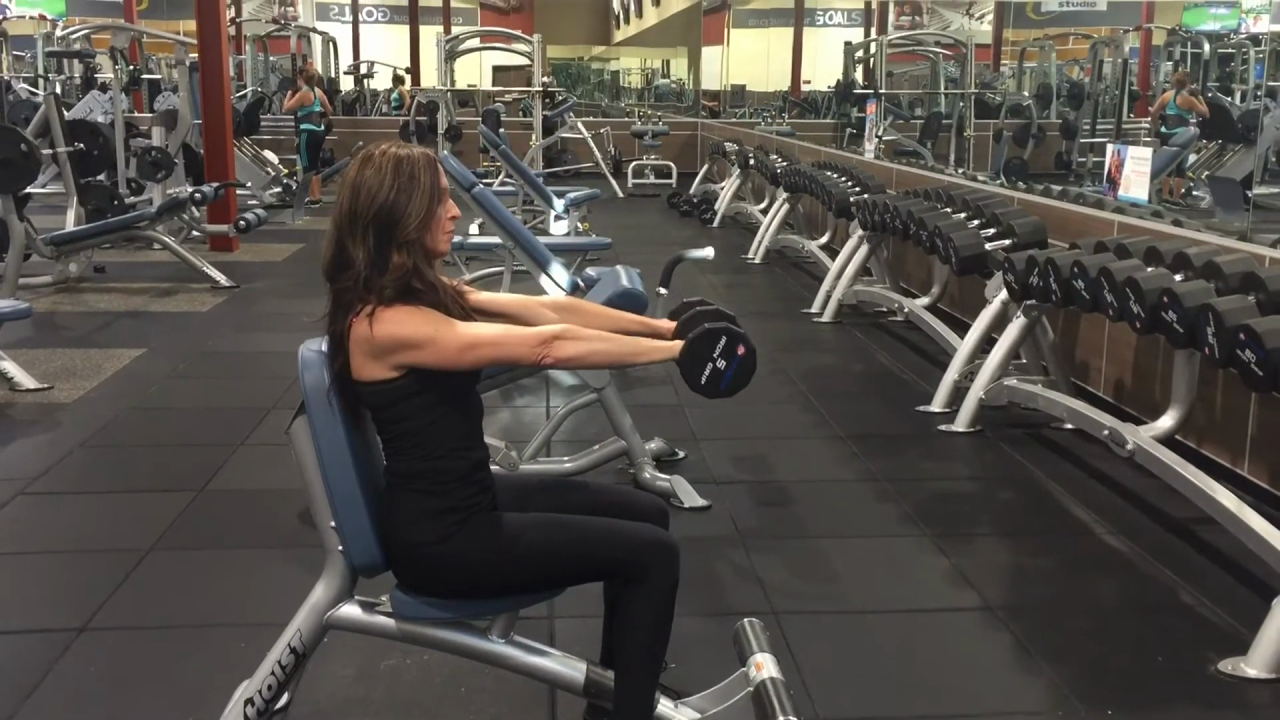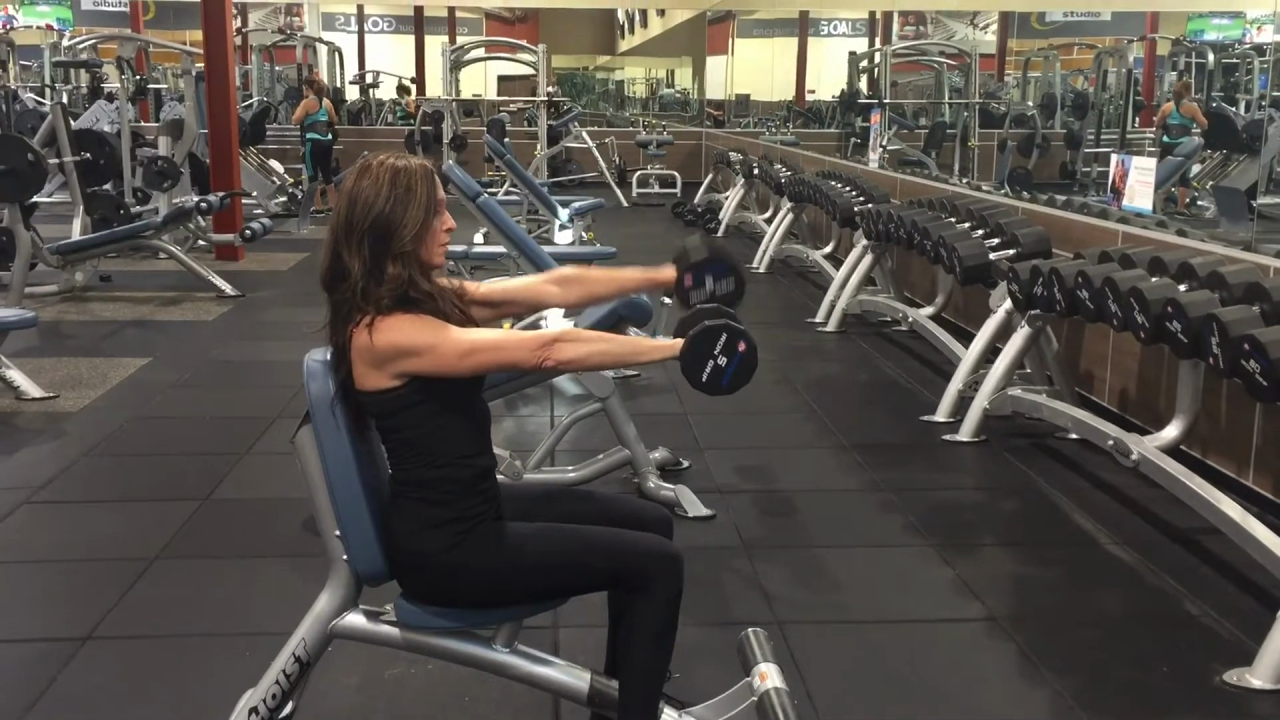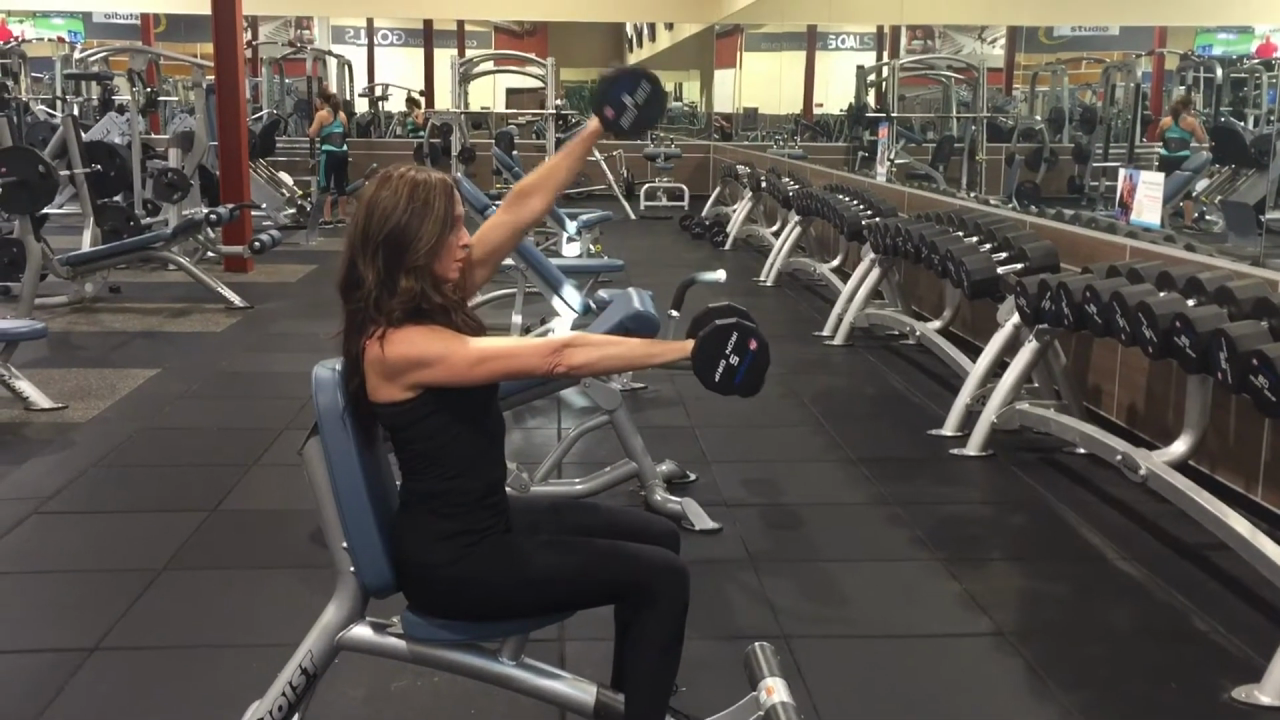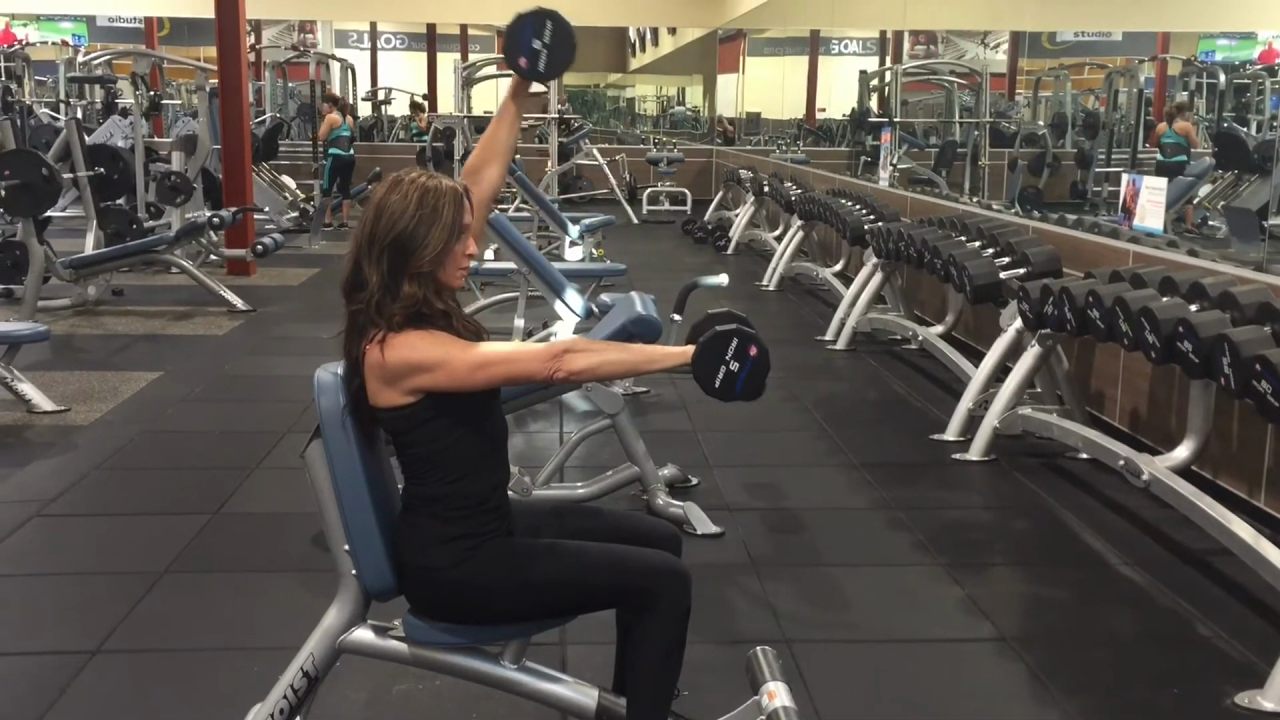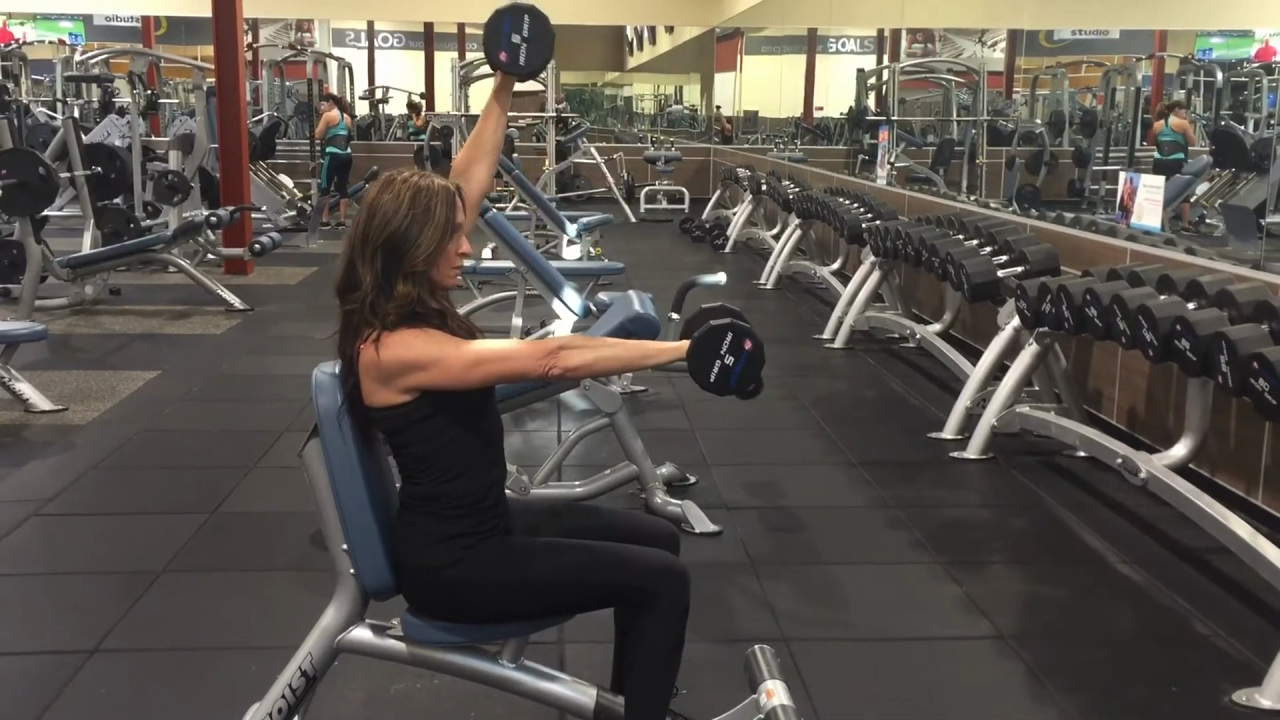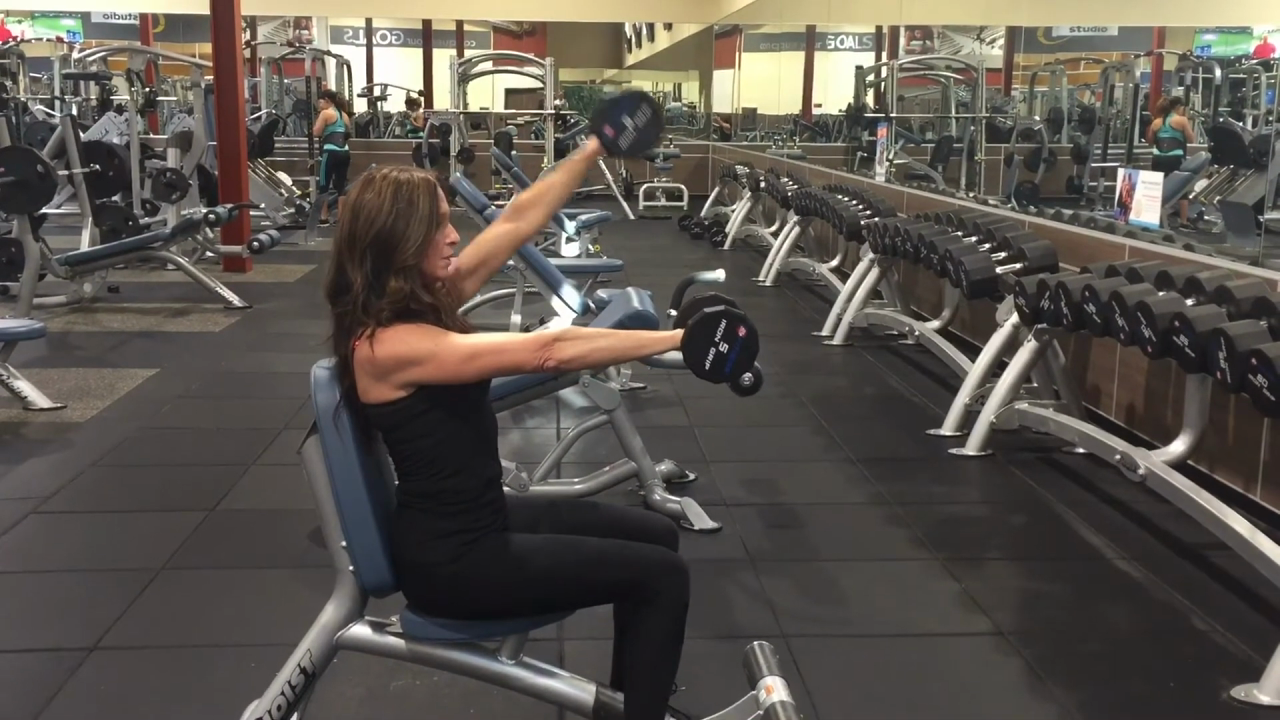
dt=0.4s
person 1, frame 1
left shoulder: (422, 293)
right shoulder: (383, 324)
left elbow: (547, 310)
right elbow: (545, 346)
left wrist: (660, 326)
right wrist: (676, 349)
left hip: (468, 496)
right hip: (439, 537)
left knee: (646, 514)
right knee: (653, 554)
person 1, frame 2
left shoulder: (426, 297)
right shoulder: (384, 333)
left elbow: (553, 289)
right elbow: (545, 350)
left wrist: (662, 276)
right wrist: (677, 347)
left hip: (474, 505)
right hip: (445, 547)
left knee: (650, 525)
right knee: (657, 565)
person 1, frame 3
left shoulder: (432, 299)
right shoulder: (398, 346)
left elbow: (523, 208)
right elbow: (556, 356)
left wrist: (593, 133)
right wrist: (686, 348)
left hip: (482, 518)
right hip: (452, 559)
left knee: (657, 538)
right knee: (663, 576)
person 1, frame 4
left shoulder: (420, 306)
right shoulder: (399, 349)
left elbow: (483, 184)
right elbow: (555, 362)
left wrist: (517, 95)
right wrist: (687, 355)
left hip: (483, 521)
right hip: (454, 561)
left knee: (658, 541)
right knee: (665, 582)
person 1, frame 5
left shoulder: (413, 309)
right shoulder: (393, 348)
left elbow: (471, 184)
right elbow: (550, 359)
left wrist: (501, 94)
right wrist: (683, 349)
left hip: (482, 521)
right hip: (452, 561)
left knee: (656, 540)
right knee: (663, 580)
person 1, frame 6
left shoulder: (425, 299)
right shoulder: (387, 344)
left elbow: (518, 222)
right elbow: (546, 352)
left wrist: (592, 152)
right wrist: (676, 339)
left hip: (480, 518)
right hip: (451, 558)
left knee: (655, 536)
right knee: (662, 576)
